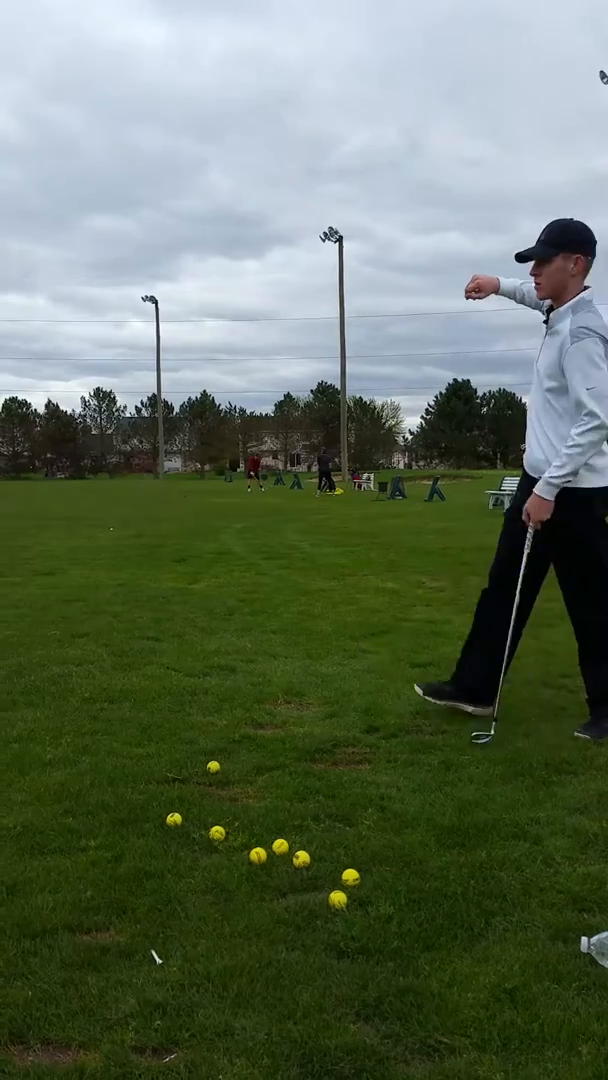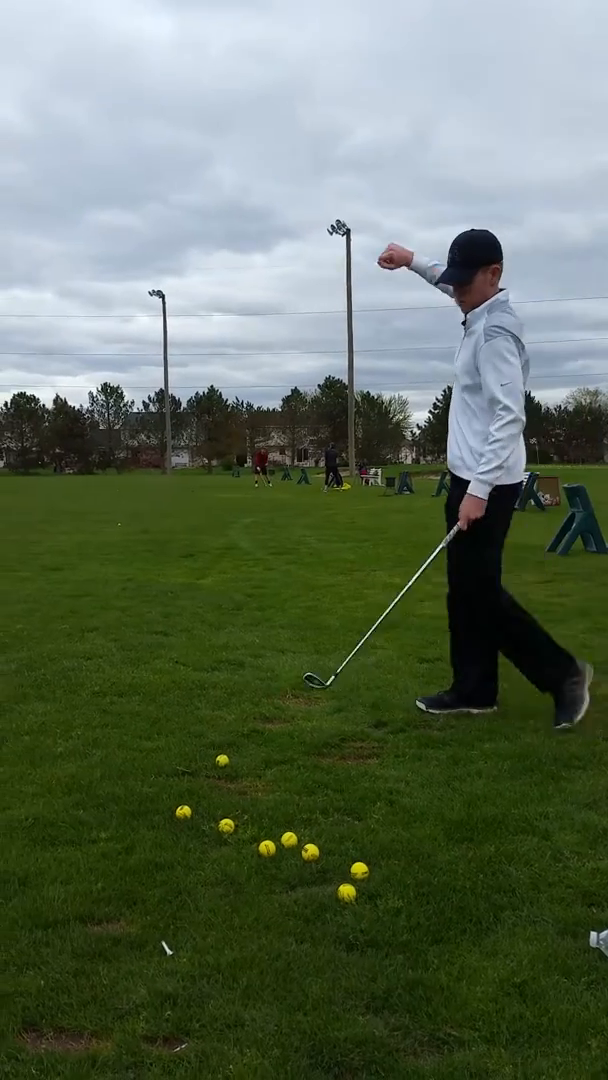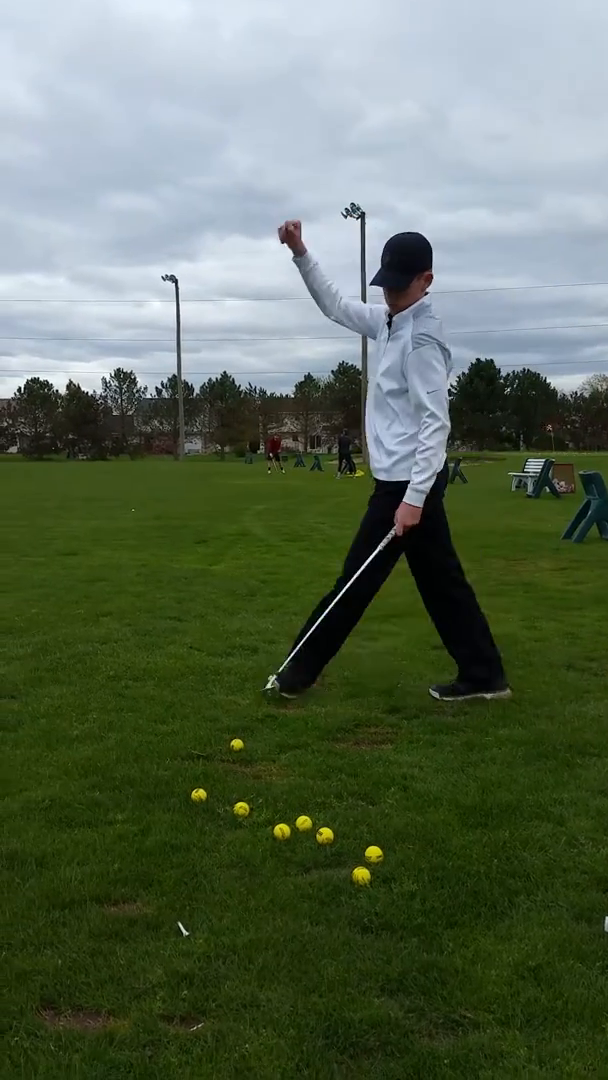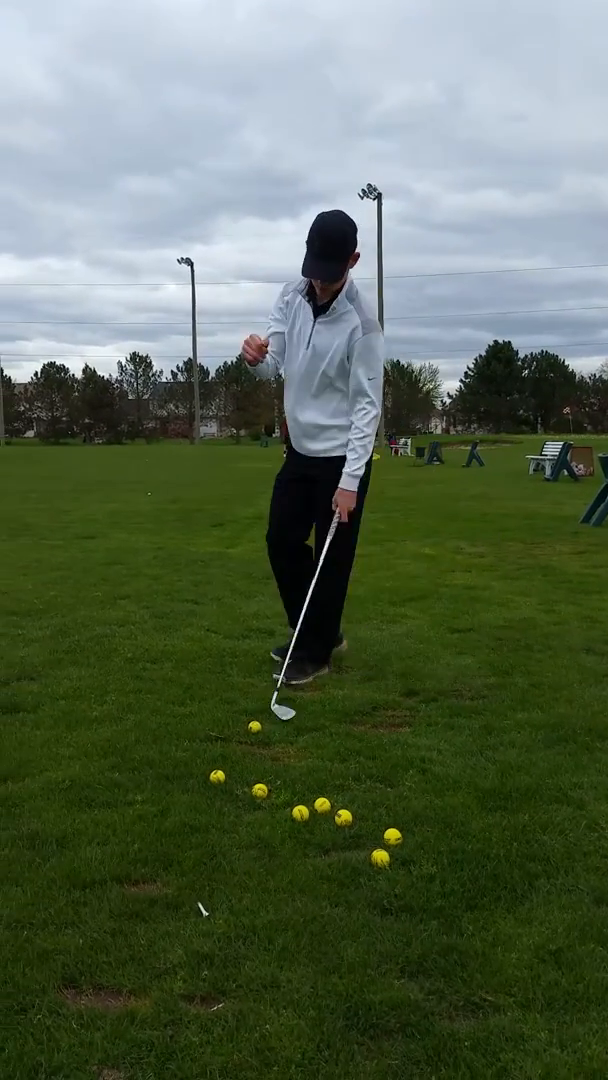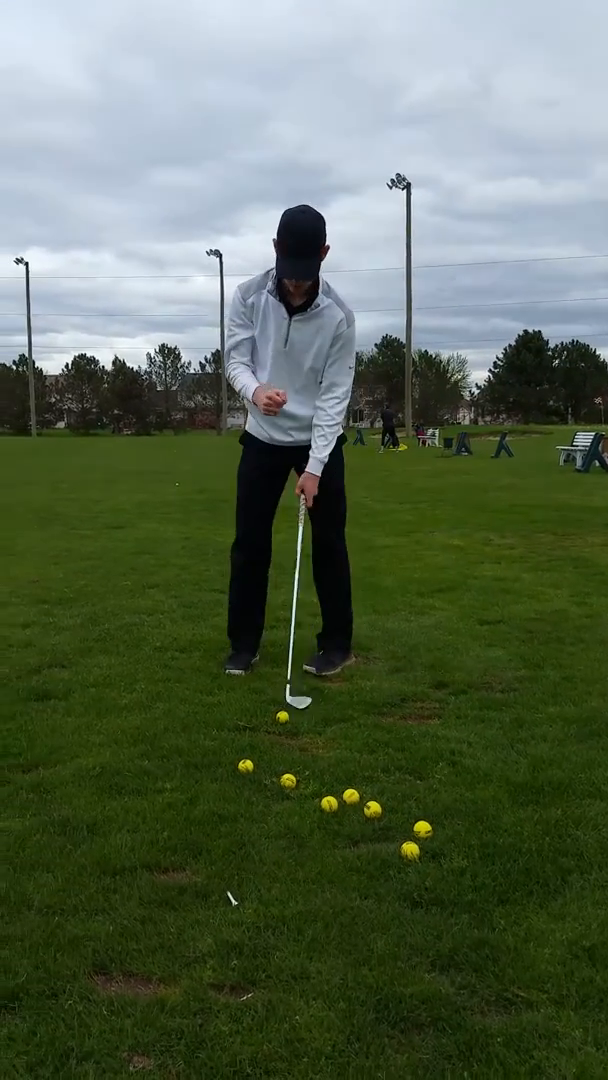
dt=0.4s
person 1, frame 1
right shoulder: (560, 316)
left wrist: (547, 489)
right wrist: (497, 285)
right hip: (540, 481)
right knee: (504, 585)
right ankle: (475, 687)
person 1, frame 2
left shoulder: (497, 329)
right shoulder: (483, 318)
left elbow: (508, 416)
right elbow: (458, 283)
left wrist: (480, 491)
right wrist: (414, 262)
left hip: (490, 485)
right hip: (469, 477)
left knee: (476, 591)
right knee: (464, 589)
left ankle: (562, 673)
right ankle: (473, 688)
person 1, frame 3
left shoulder: (422, 339)
right shoulder: (386, 319)
left elbow: (435, 423)
right elbow: (333, 304)
left wrist: (413, 497)
right wrist: (301, 253)
left hip: (409, 478)
right hip: (405, 477)
left knee: (360, 576)
right knee: (439, 576)
left ankle: (302, 669)
right ankle: (482, 673)
person 1, frame 4
left shoulder: (360, 323)
right shoulder: (290, 299)
left elbow: (367, 405)
right elbow: (272, 355)
left wrist: (350, 481)
right wrist: (255, 354)
left hip: (343, 456)
right hip: (300, 449)
left knee: (331, 558)
right knee: (281, 542)
left ankle: (314, 650)
right ankle: (313, 634)
person 1, frame 5
left shoulder: (337, 316)
right shoulder: (248, 297)
left elbow: (335, 394)
right elbow: (236, 360)
left wrist: (315, 466)
right wrist: (255, 391)
left hip: (321, 441)
right hip: (263, 439)
left knee: (329, 542)
right knee: (250, 542)
left ankle: (336, 644)
right ankle: (244, 644)
